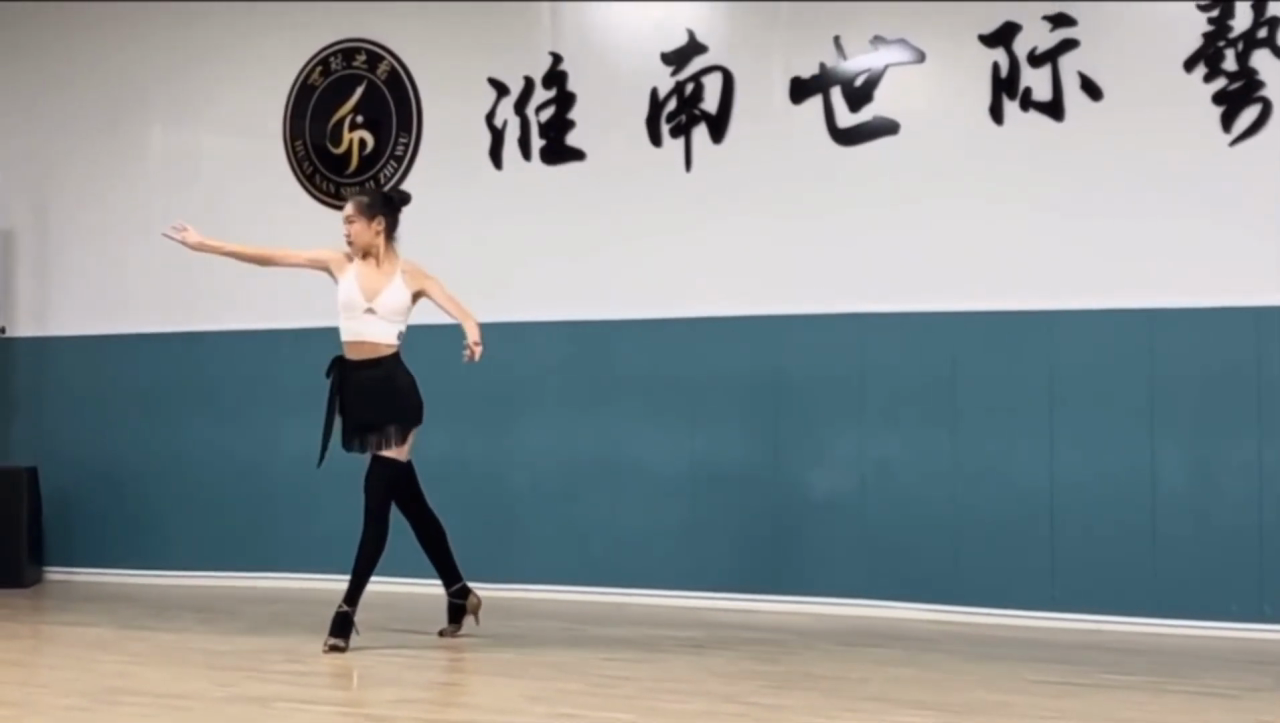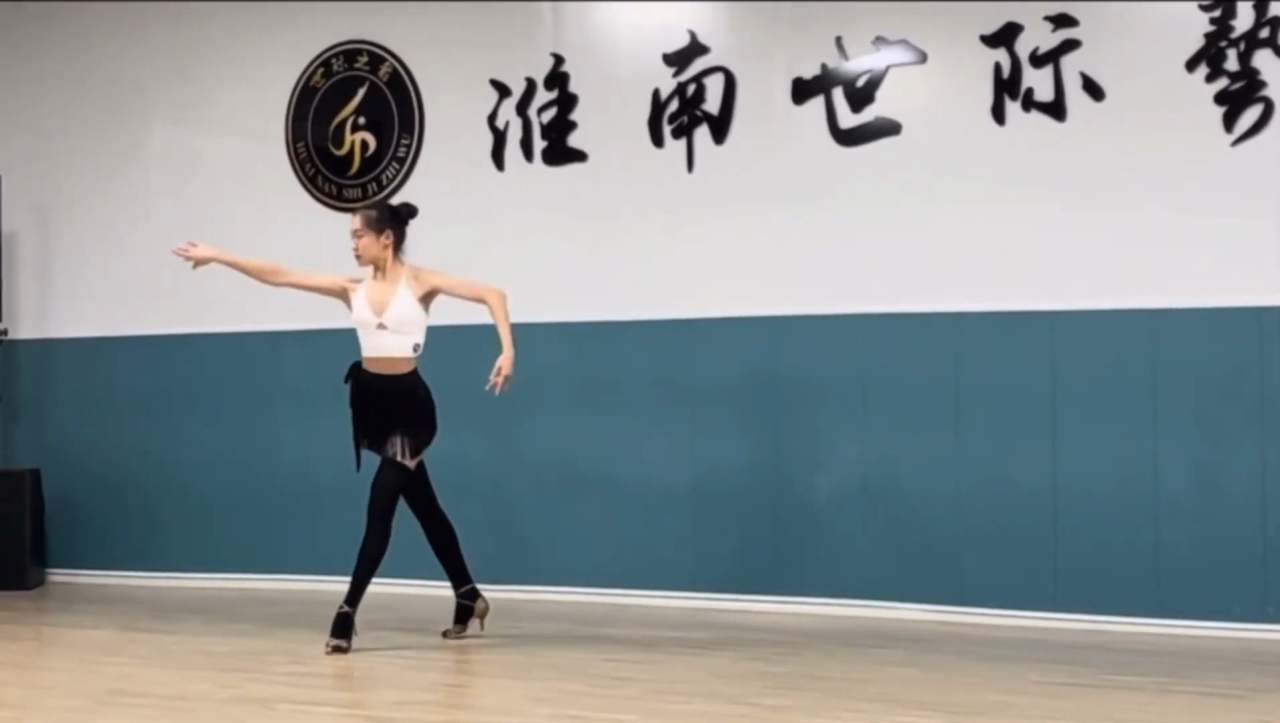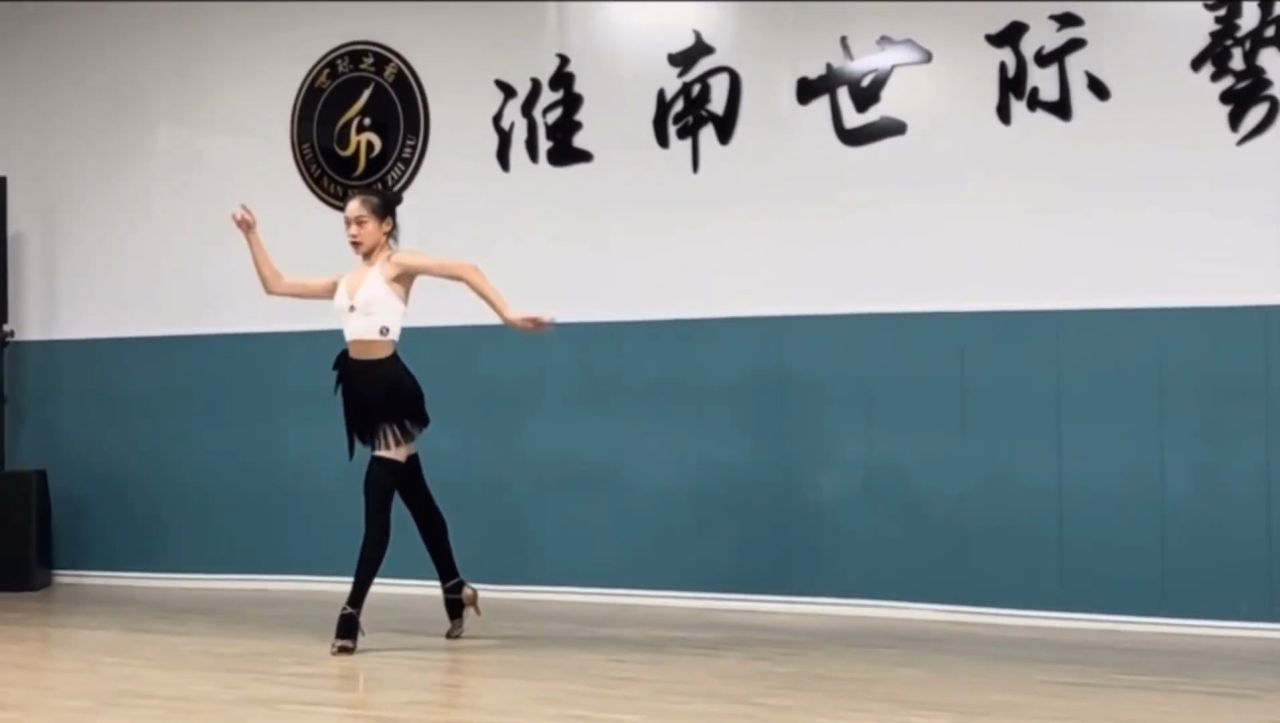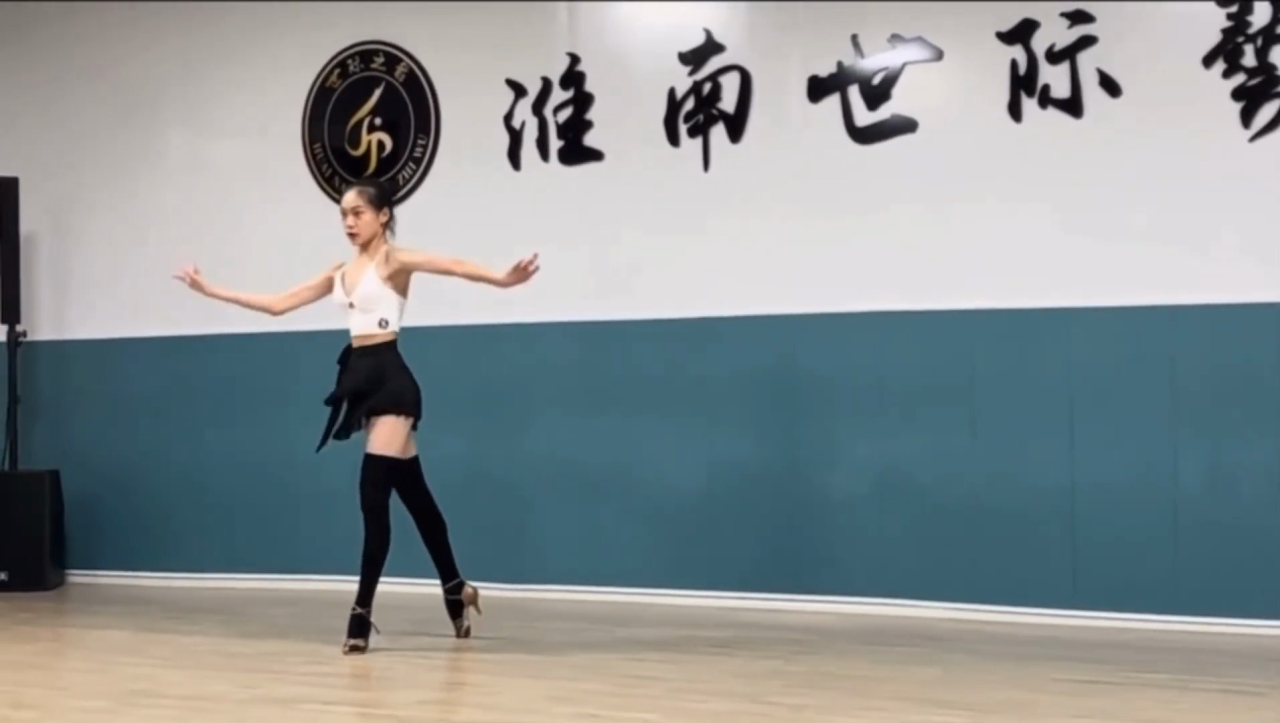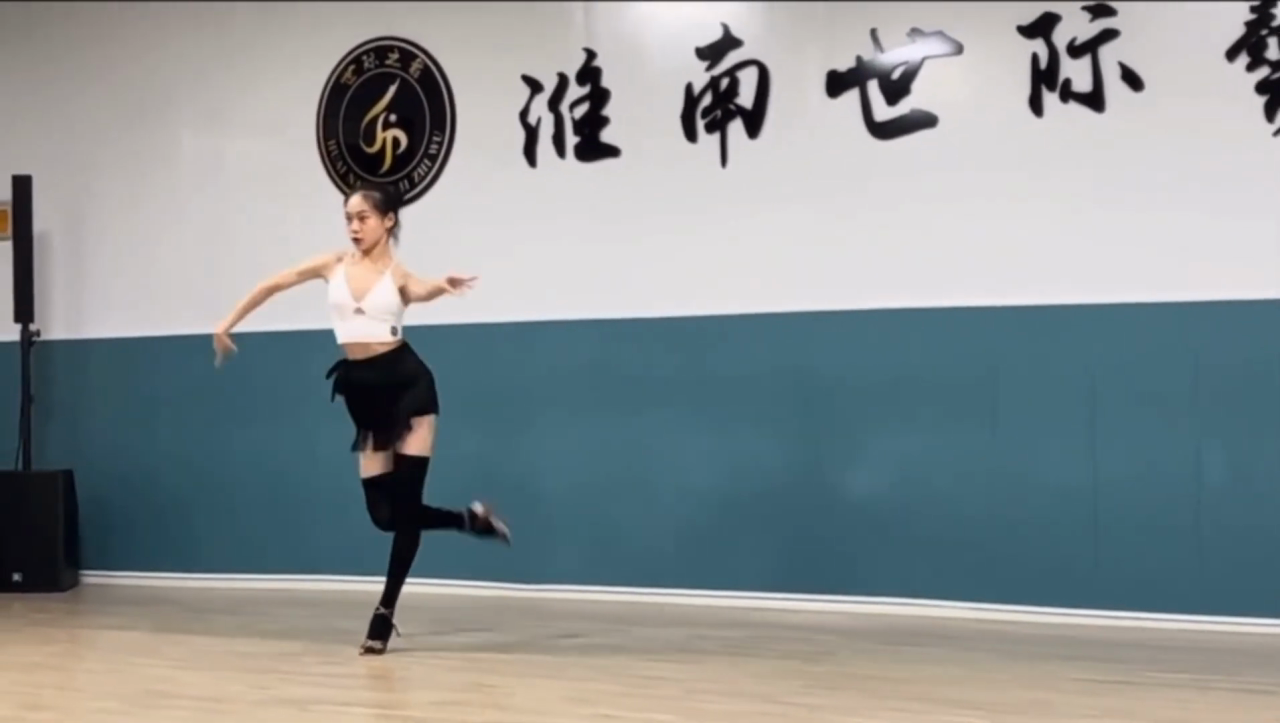
dt=0.3s
person 1, frame 1
left shoulder: (411, 276)
right shoulder: (340, 264)
left elbow: (463, 313)
right elbow: (270, 257)
left wrist: (473, 337)
right wrist: (204, 243)
left hip: (393, 387)
right hip: (354, 385)
left knee: (377, 499)
right knee: (409, 499)
left ankle: (346, 611)
right ankle: (459, 592)
person 1, frame 2
left shoulder: (420, 281)
right shoulder: (353, 288)
left elbow: (493, 294)
right elbow: (279, 276)
left wrist: (507, 351)
right wrist: (217, 256)
left hip: (409, 400)
right hip: (371, 396)
left knee: (381, 505)
right knee: (424, 505)
left ankle: (348, 612)
right ankle: (468, 595)
person 1, frame 3
left shoulder: (398, 265)
right shoulder: (346, 280)
left elbow: (464, 270)
right elbow: (277, 284)
left wrist: (508, 315)
right wrist: (252, 236)
left hip: (390, 385)
right hip: (361, 386)
left knee: (376, 500)
right knee: (415, 495)
left ankle: (352, 612)
right ankle: (455, 588)
person 1, frame 4
left shoulder: (394, 260)
right shoulder: (341, 272)
left elbow: (449, 266)
right elbow: (277, 304)
left wrist: (502, 279)
right wrist: (210, 289)
left hip: (388, 379)
right hip: (363, 379)
left knee: (373, 495)
right knee: (415, 494)
left ankle: (362, 611)
right ankle: (456, 589)
person 1, frame 5
left shoulder: (399, 272)
right shoulder: (334, 263)
left elbow: (419, 292)
right elbow: (272, 286)
left wrist: (443, 287)
right wrist: (228, 324)
left hip: (407, 383)
right hip: (370, 391)
left knee: (402, 509)
right knee: (385, 513)
left ankle: (386, 613)
right ankle: (472, 518)
